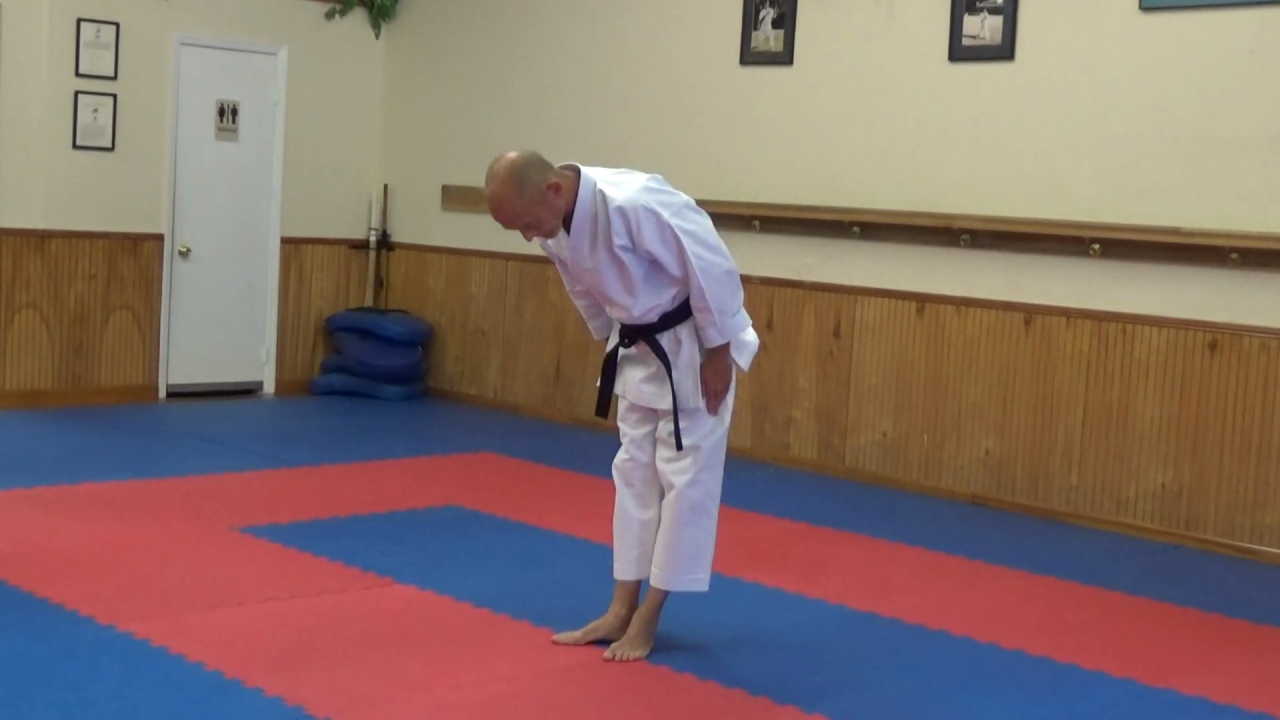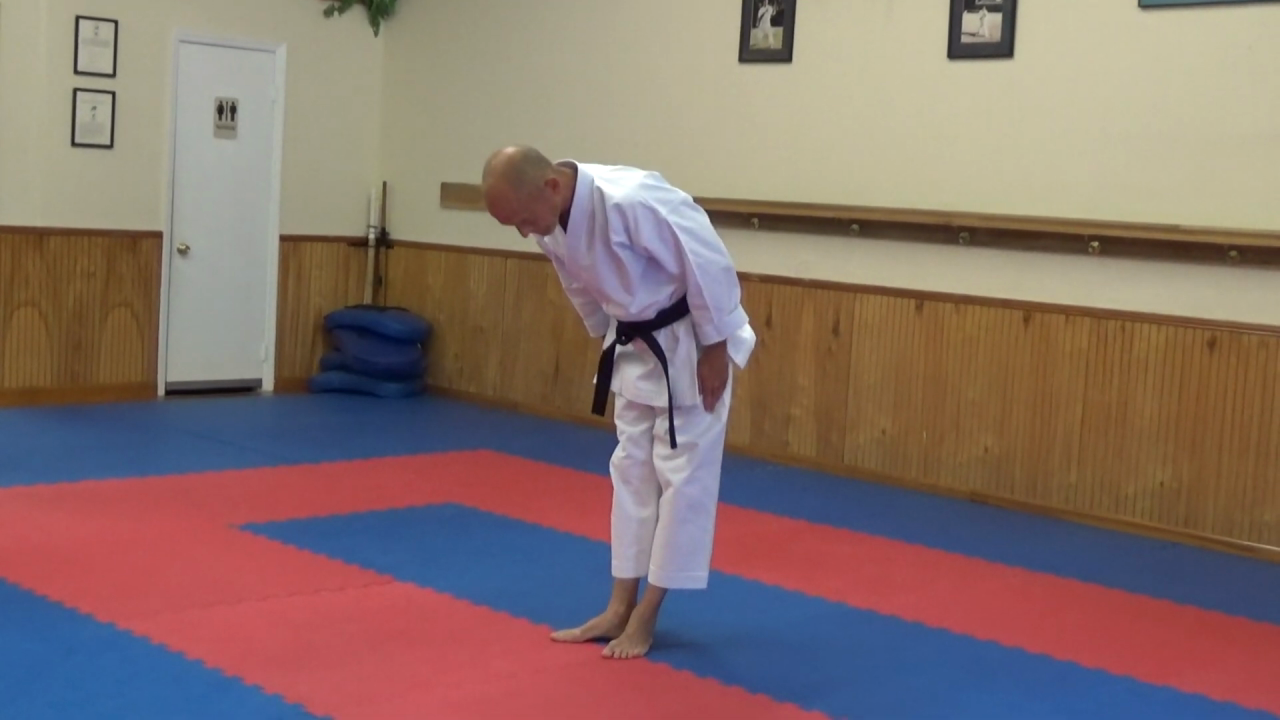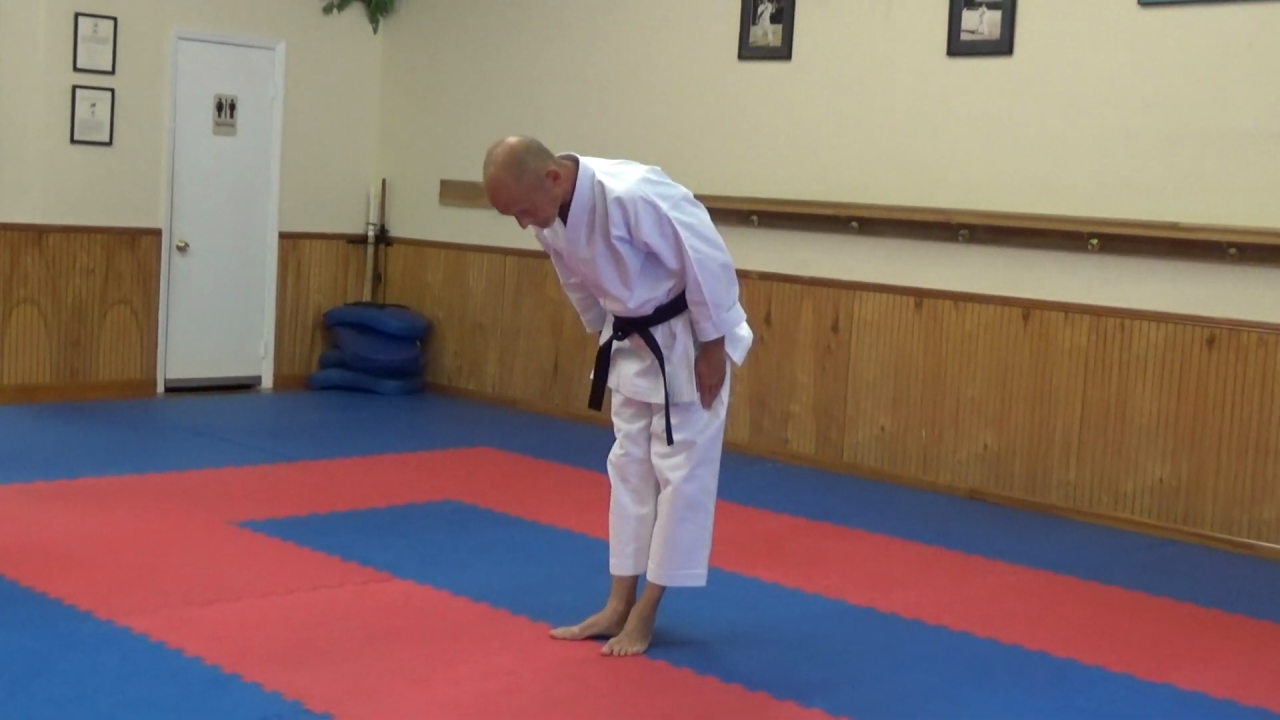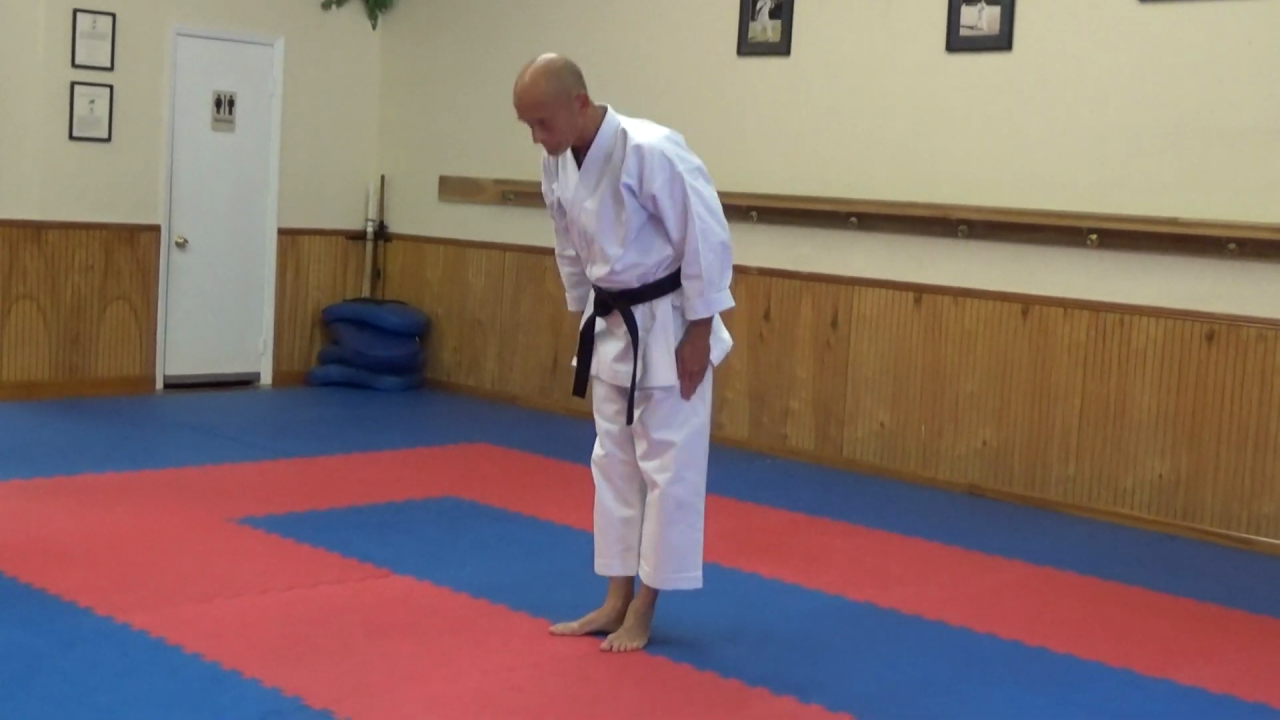
dt=0.5s
person 1, frame 1
left shoulder: (634, 203)
right shoulder: (555, 220)
left elbow: (712, 269)
left wrist: (717, 354)
right wrist: (616, 346)
left hip: (694, 342)
right hip: (640, 345)
left knee: (686, 473)
right knee: (634, 470)
left ankle: (647, 618)
right ankle: (621, 610)
person 1, frame 2
left shoulder: (631, 199)
right shoulder: (550, 220)
left elbow: (709, 265)
left wrist: (714, 351)
right wrist: (613, 343)
left hip: (692, 339)
right hip: (637, 343)
left knee: (682, 472)
right knee: (632, 469)
left ankle: (645, 616)
right ankle: (619, 608)
person 1, frame 3
left shoulder: (632, 194)
right shoulder: (551, 211)
left elbow: (707, 262)
left wrist: (711, 348)
right wrist: (609, 339)
left hip: (687, 337)
right hip: (634, 340)
left knee: (680, 469)
right knee: (629, 467)
left ankle: (644, 612)
right ankle: (619, 604)
person 1, frame 4
left shoulder: (652, 151)
right shoulder: (557, 164)
left elbow: (706, 241)
left wrist: (698, 335)
right wrist: (590, 319)
left hip: (667, 325)
right hip: (612, 325)
left knee: (667, 467)
right knee: (614, 463)
left ankle: (642, 610)
right ankle: (616, 599)
